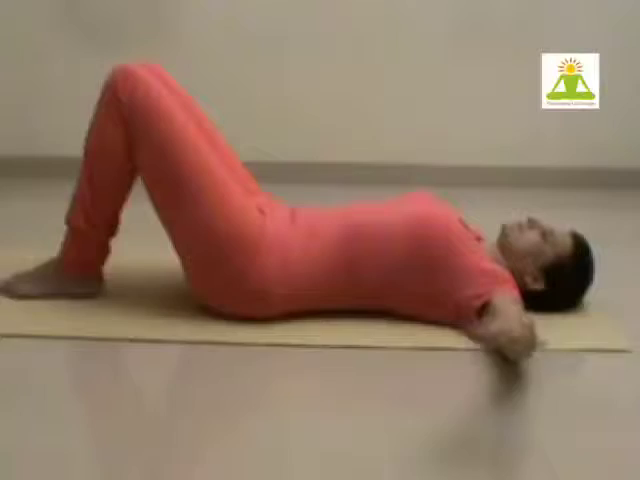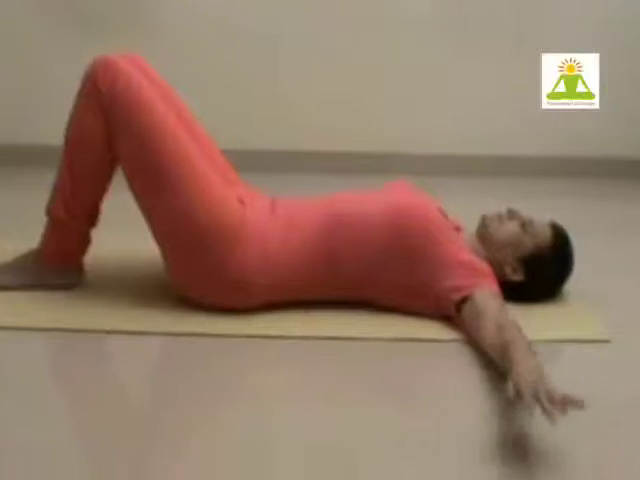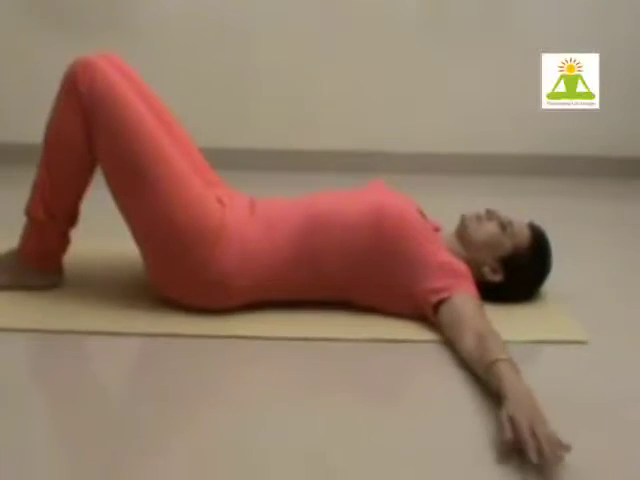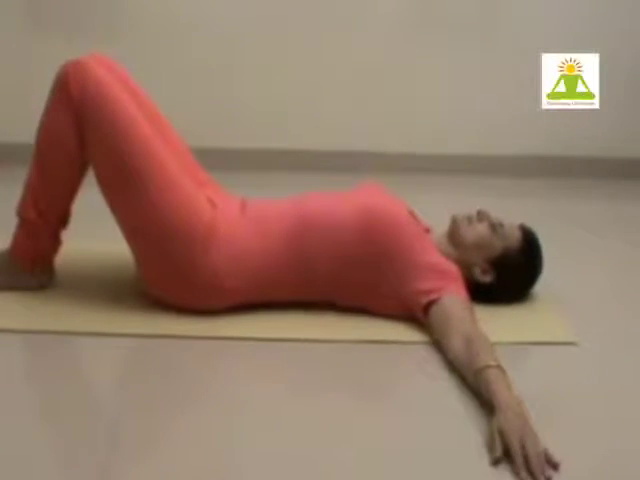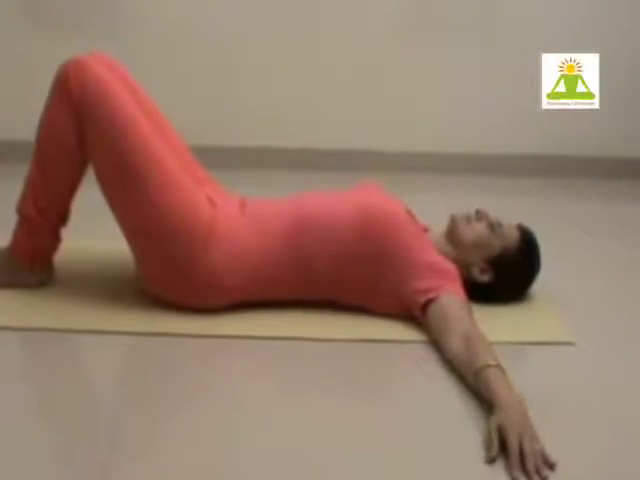
dt=0.2s
person 1, frame 1
left shoulder: (486, 279)
right shoulder: (470, 250)
left elbow: (511, 318)
left wrist: (516, 333)
left hip: (246, 266)
right hip: (265, 233)
left knee: (130, 88)
right knee: (141, 81)
left ankle: (76, 270)
right ankle: (79, 265)
person 1, frame 2
left shoulder: (466, 273)
right shoulder: (451, 239)
left elbow: (494, 323)
left wrist: (526, 364)
left hip: (227, 257)
right hip: (248, 221)
left knee: (110, 78)
right knee: (124, 74)
left ankle: (56, 260)
right ankle: (60, 255)
person 1, frame 3
left shoulder: (446, 277)
right shoulder: (430, 243)
left elbow: (474, 335)
left wrist: (517, 393)
left hip: (209, 256)
right hip: (229, 220)
left knee: (91, 78)
right knee: (103, 70)
person 1, frame 4
left shoulder: (435, 277)
right shoulder: (419, 242)
left elbow: (463, 337)
left wrist: (508, 403)
left hip: (199, 256)
right hip: (220, 220)
left knee: (83, 79)
right knee: (97, 75)
person 1, frame 5
left shoulder: (434, 276)
right shoulder: (416, 243)
left elbow: (461, 337)
left wrist: (507, 401)
left hip: (200, 255)
right hip: (221, 219)
left knee: (83, 78)
right knee: (96, 72)
